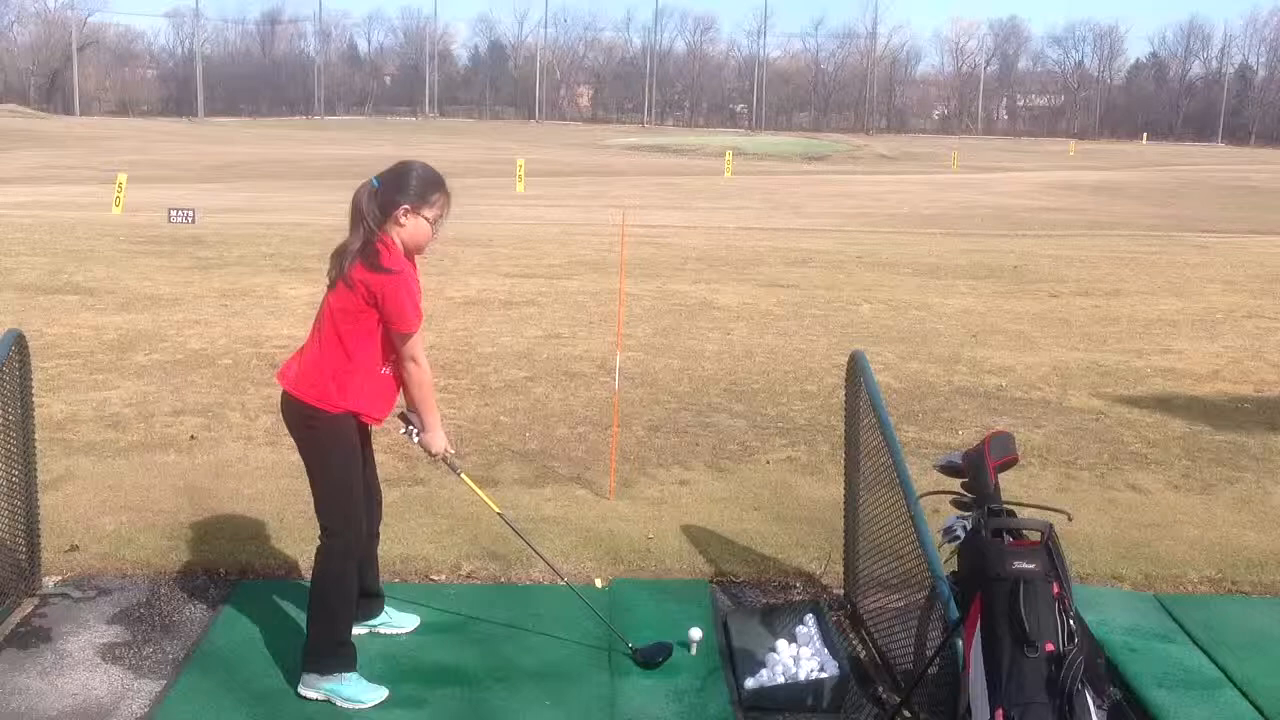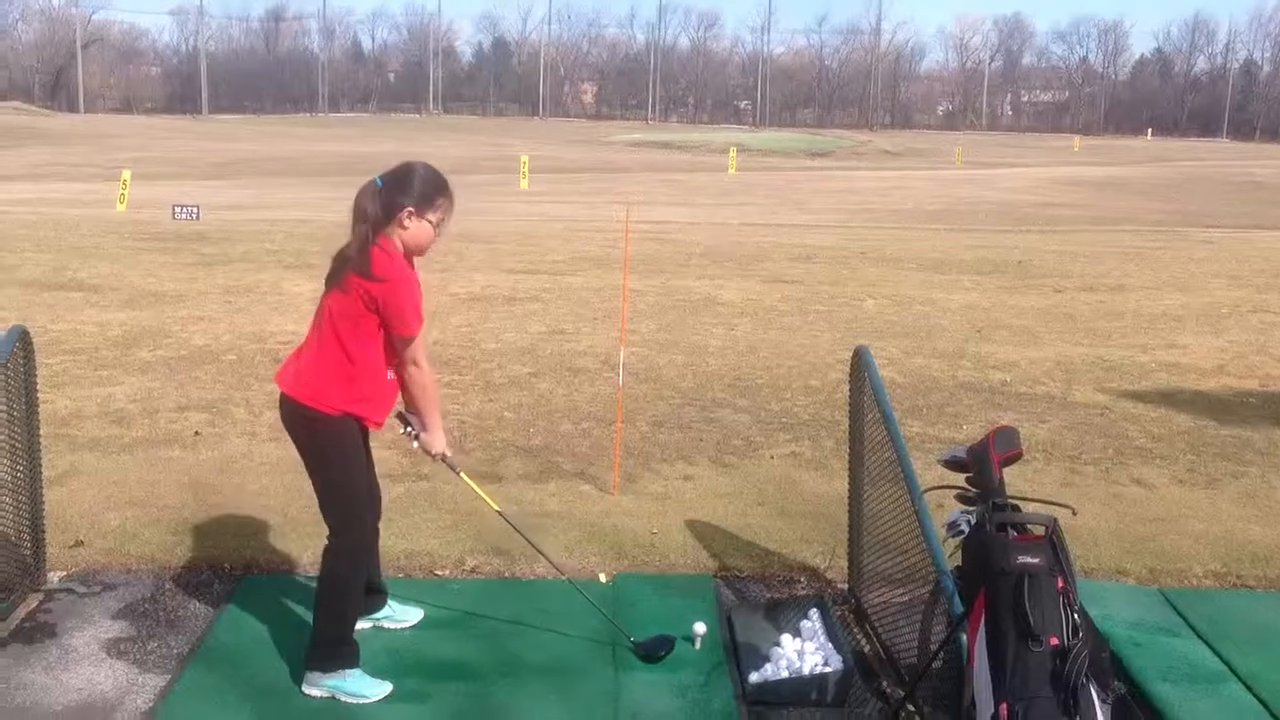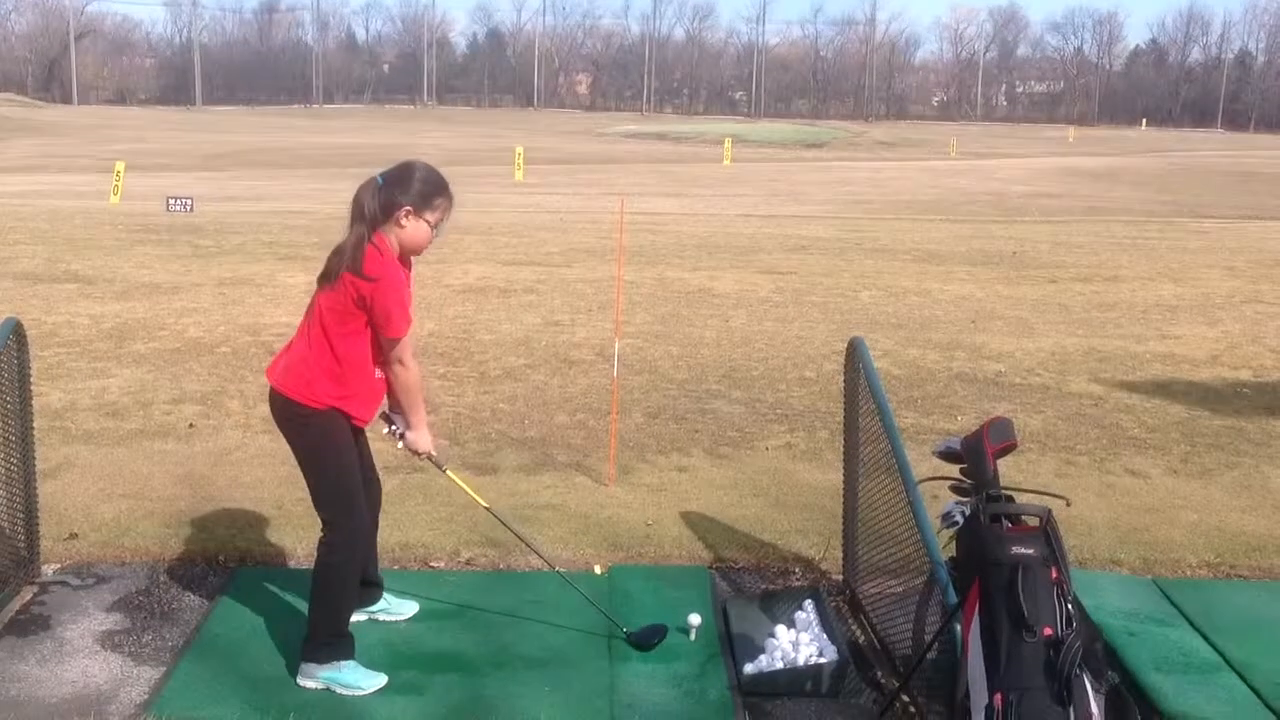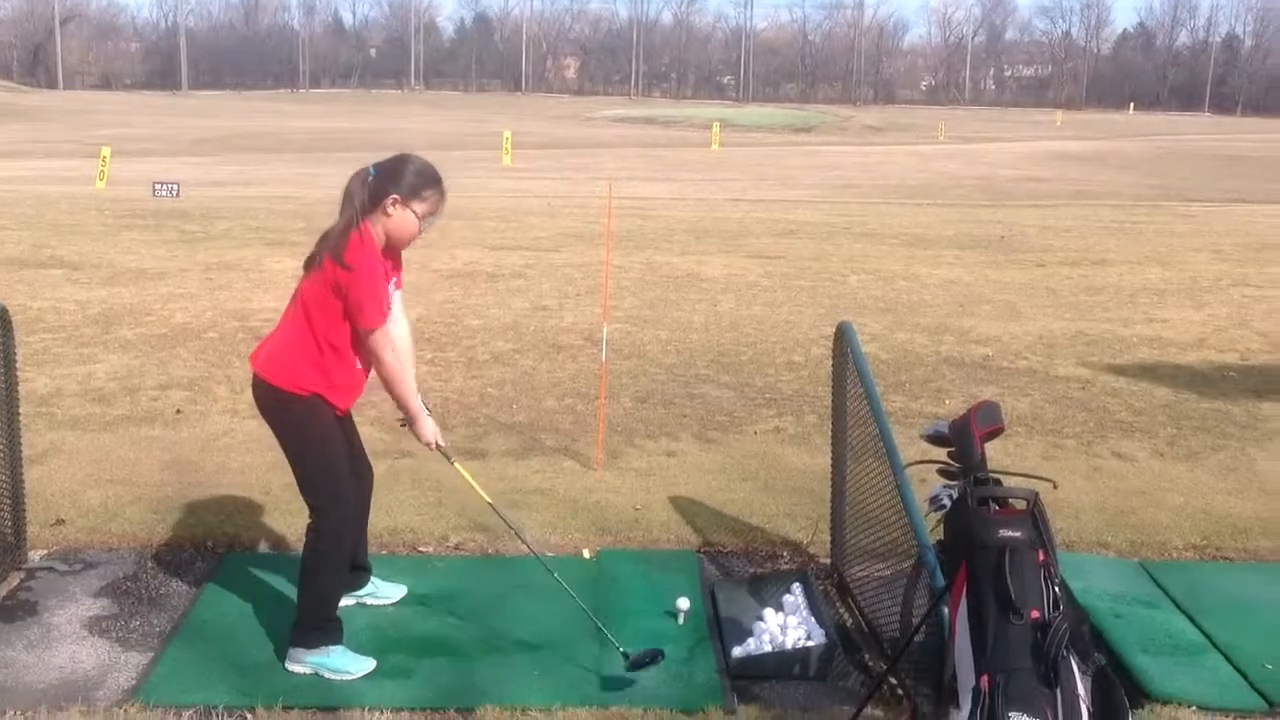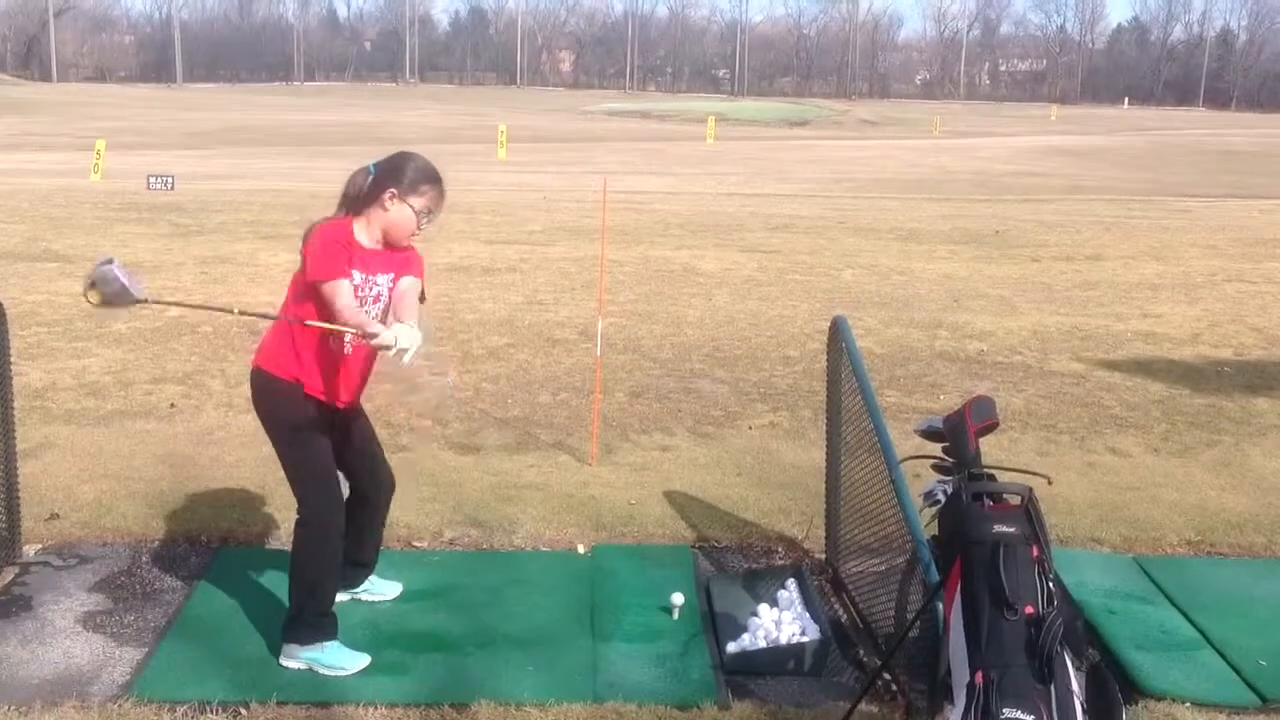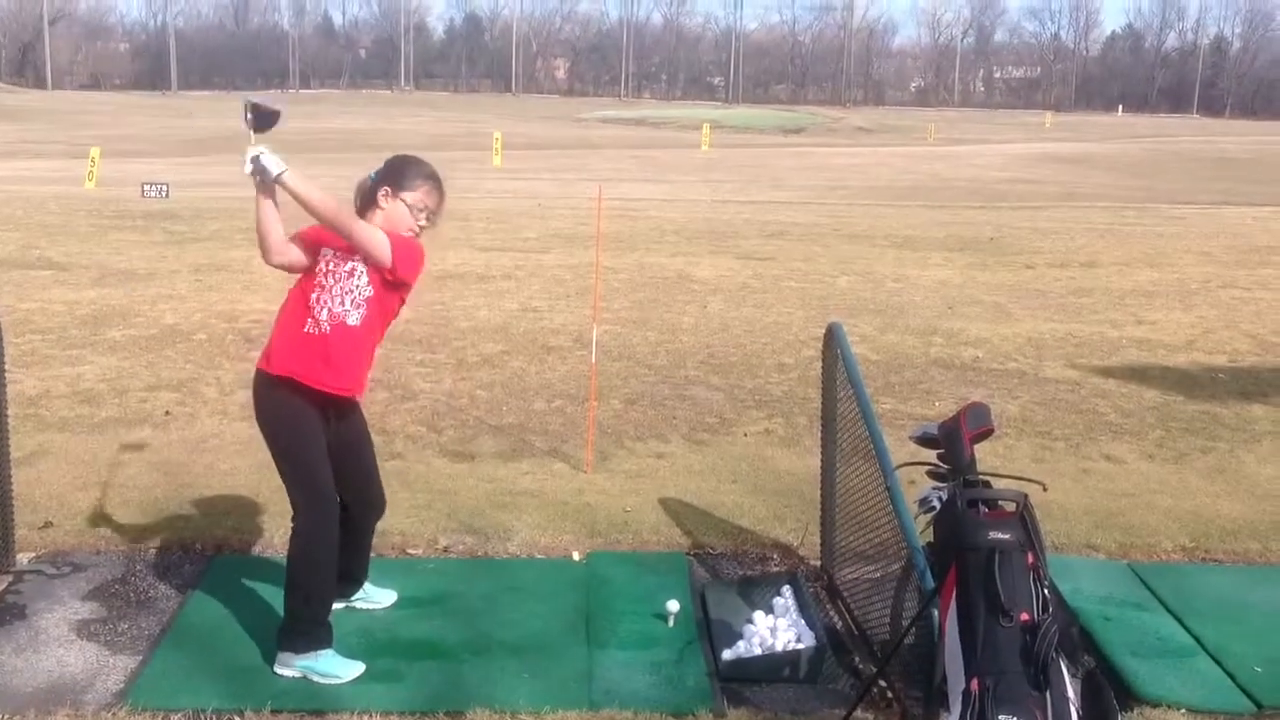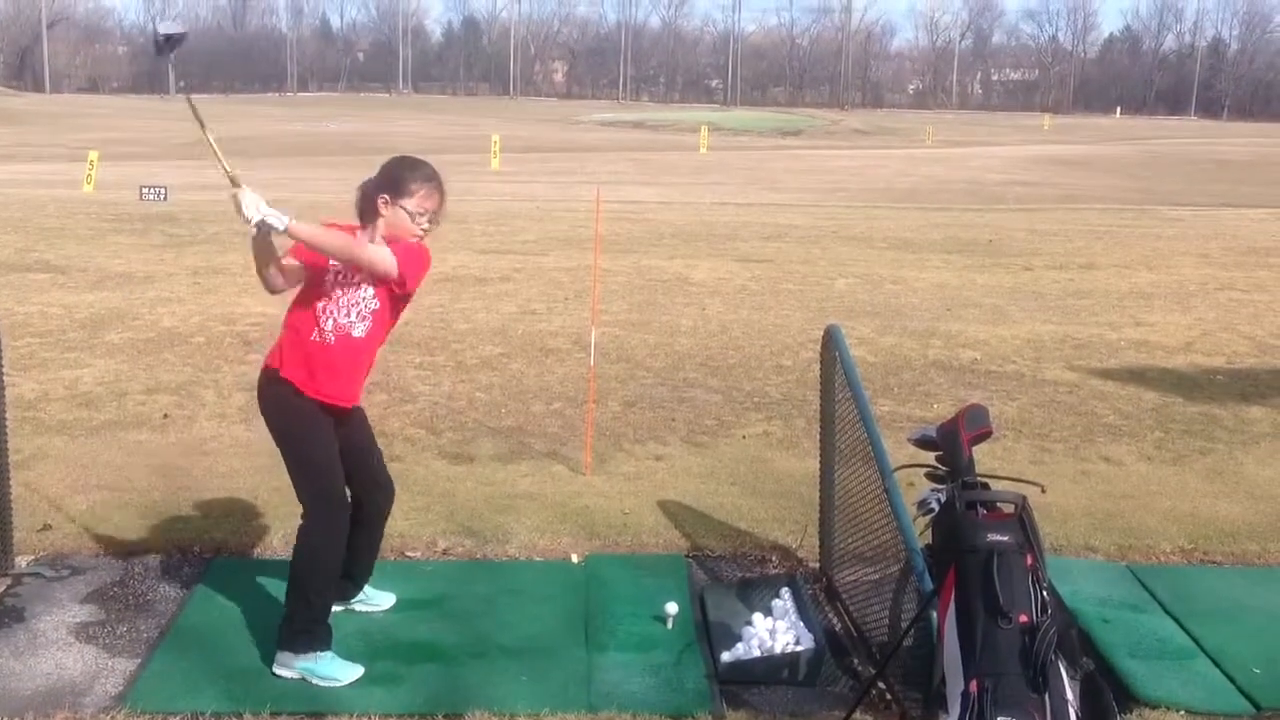
dt=0.3s
person 1, frame 1
left shoulder: (372, 254)
right shoulder: (392, 269)
left elbow: (390, 352)
right elbow: (413, 358)
left wrist: (418, 415)
right wrist: (432, 427)
left hip: (338, 404)
right hip: (323, 408)
left knee: (365, 509)
right knee: (343, 529)
left ankle: (363, 609)
right ankle: (324, 668)
person 1, frame 2
left shoulder: (373, 256)
right shoulder: (393, 273)
left elbow: (395, 356)
right elbow: (415, 361)
left wrist: (417, 414)
right wrist: (433, 428)
left hip: (331, 403)
right hip: (324, 411)
left knee: (364, 507)
right knee: (351, 528)
left ankle: (367, 603)
right ankle: (327, 666)
person 1, frame 3
left shoulder: (375, 253)
right shoulder: (382, 272)
left elbow: (385, 355)
right elbow: (401, 361)
left wrist: (401, 414)
right wrist: (417, 426)
left hip: (328, 397)
right hip: (311, 404)
left knee: (366, 495)
right knee: (346, 520)
left ankle: (363, 596)
right ankle: (323, 658)
person 1, frame 4
left shoulder: (381, 250)
right shoulder: (358, 259)
left elbow: (398, 329)
right elbow: (381, 351)
left wrist: (418, 401)
right wrist: (418, 417)
left hip: (319, 386)
right hip: (291, 390)
left knee: (356, 480)
right knee: (334, 506)
left ankle: (351, 579)
right ankle: (311, 642)
person 1, frame 5
left shoulder: (406, 258)
right shoulder: (329, 235)
left elbow: (407, 298)
right elbow: (342, 304)
left wrist: (405, 328)
right wrist: (375, 329)
left hip: (339, 392)
right hip: (284, 383)
left knee: (376, 482)
right knee: (323, 502)
left ankle: (350, 576)
right ankle: (306, 638)
person 1, frame 6
left shoulder: (405, 256)
right shoulder: (323, 236)
left elbow: (349, 227)
right elbow: (277, 254)
left wrist: (282, 174)
right wrist: (264, 190)
left hip: (338, 397)
right hip: (284, 389)
left knee: (366, 500)
right knee: (318, 510)
left ankle: (344, 585)
right ankle: (301, 645)
person 1, frame 7
left shoulder: (413, 258)
right shoulder: (328, 242)
left elbow: (349, 253)
right elbow: (277, 281)
left wrist: (284, 222)
right wrist: (262, 232)
left hip: (339, 395)
right hip: (292, 387)
left knee: (375, 492)
right knee: (326, 505)
left ankle: (346, 586)
right ankle: (300, 646)
